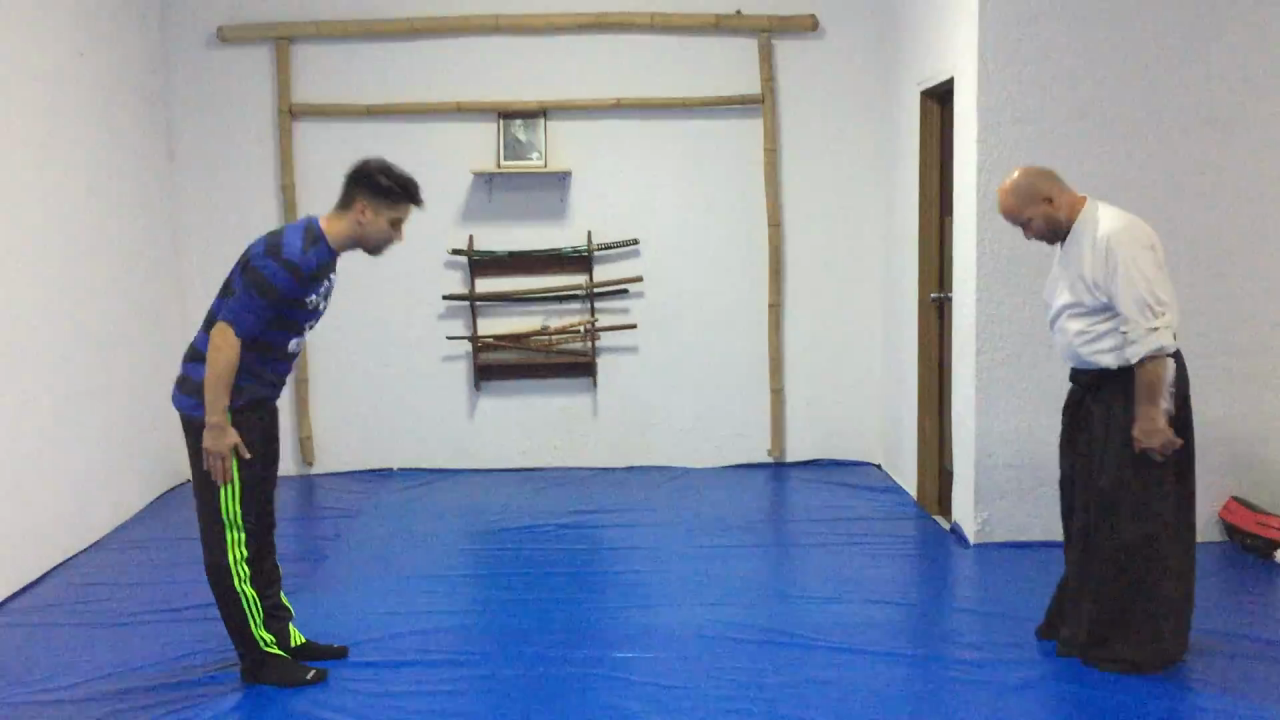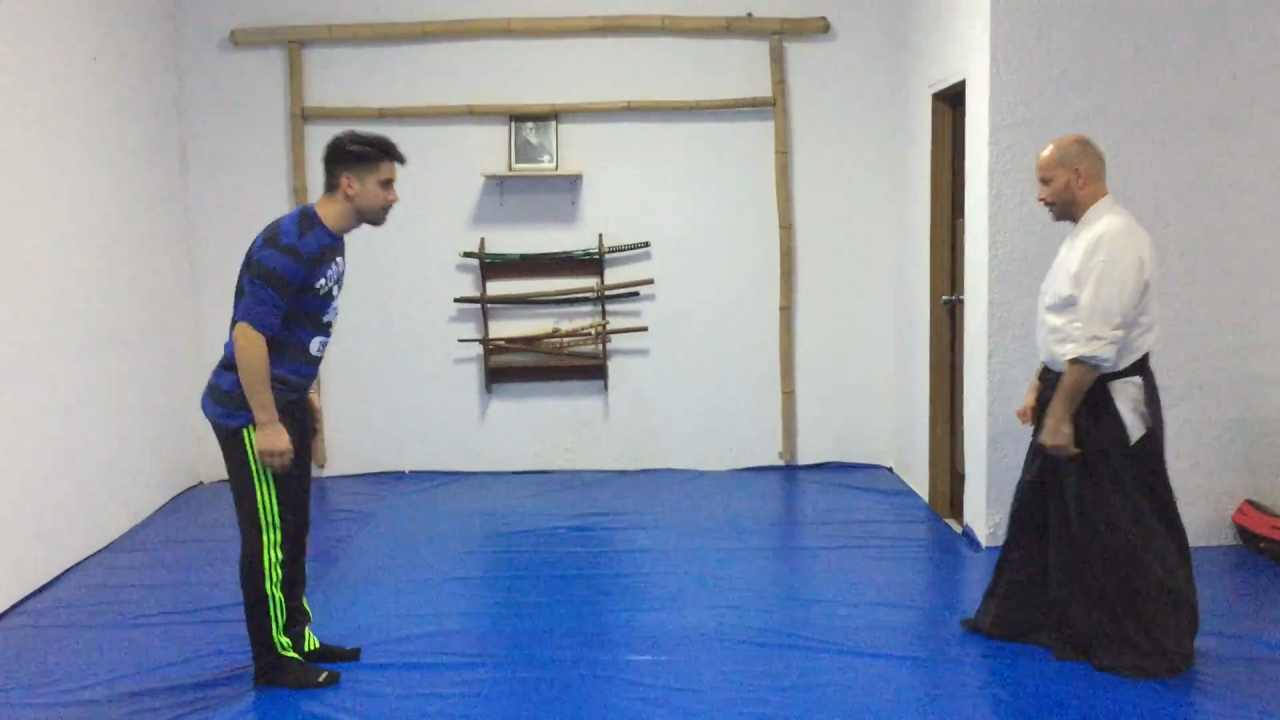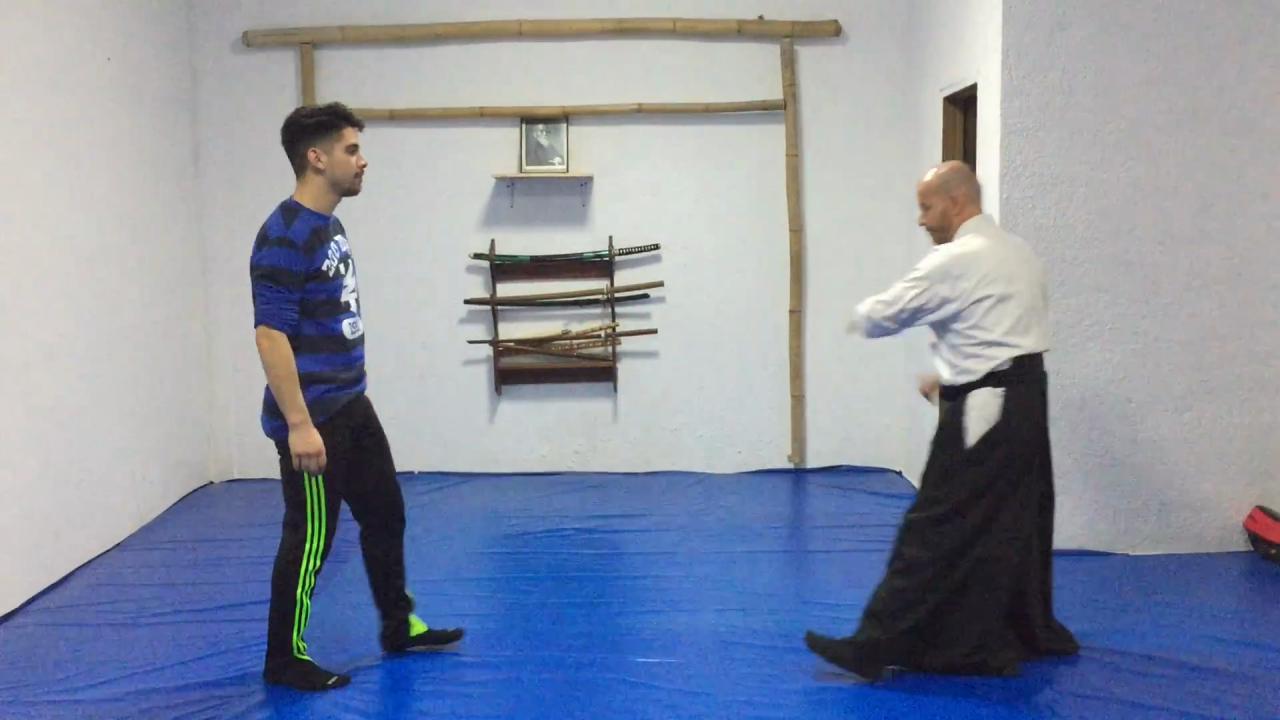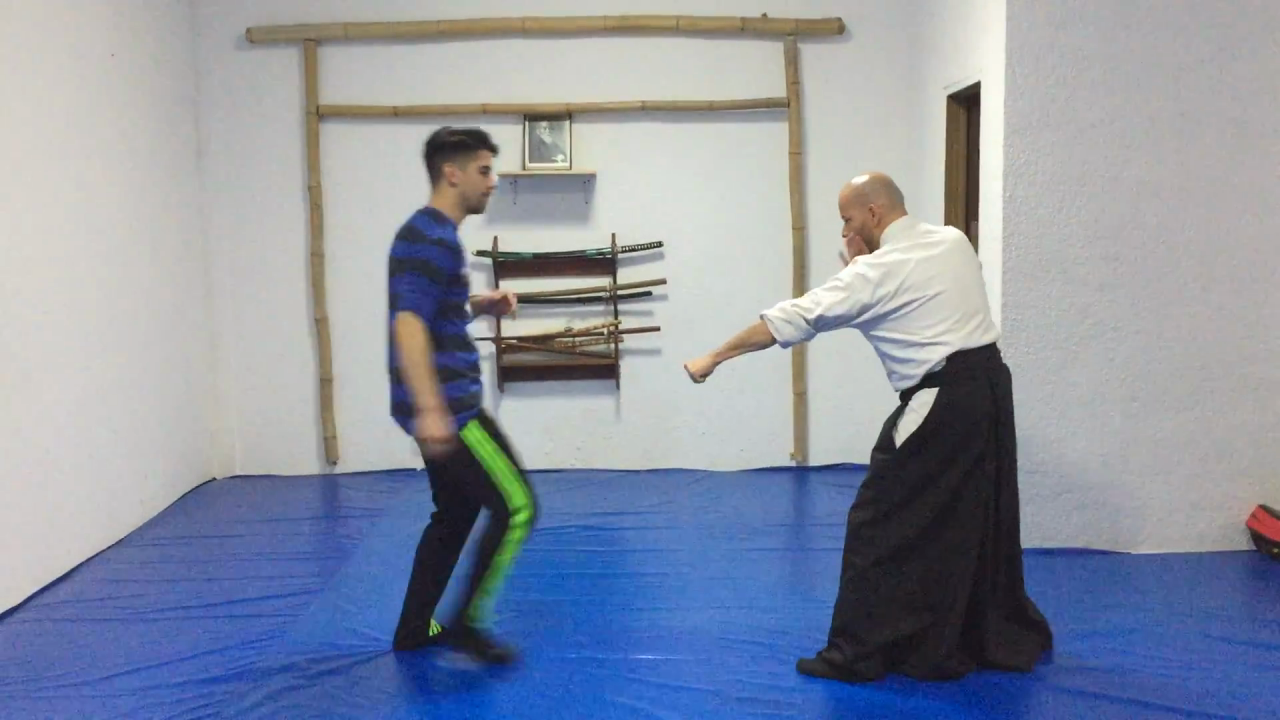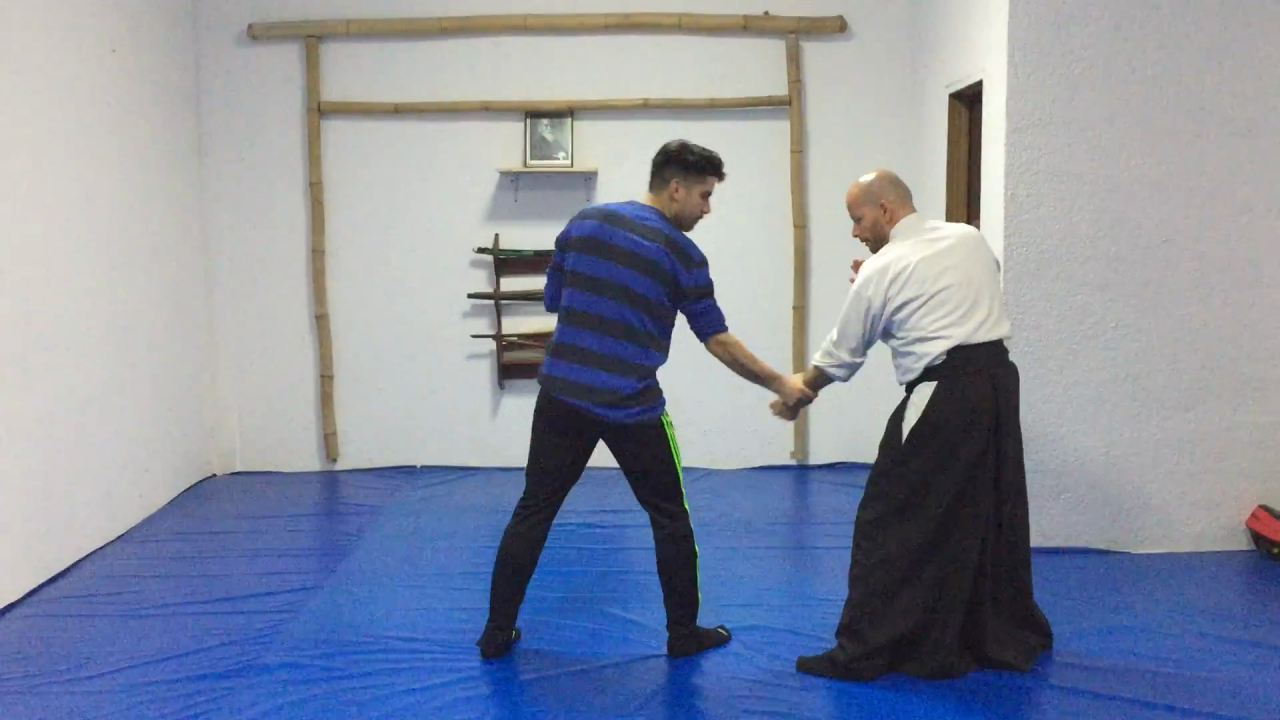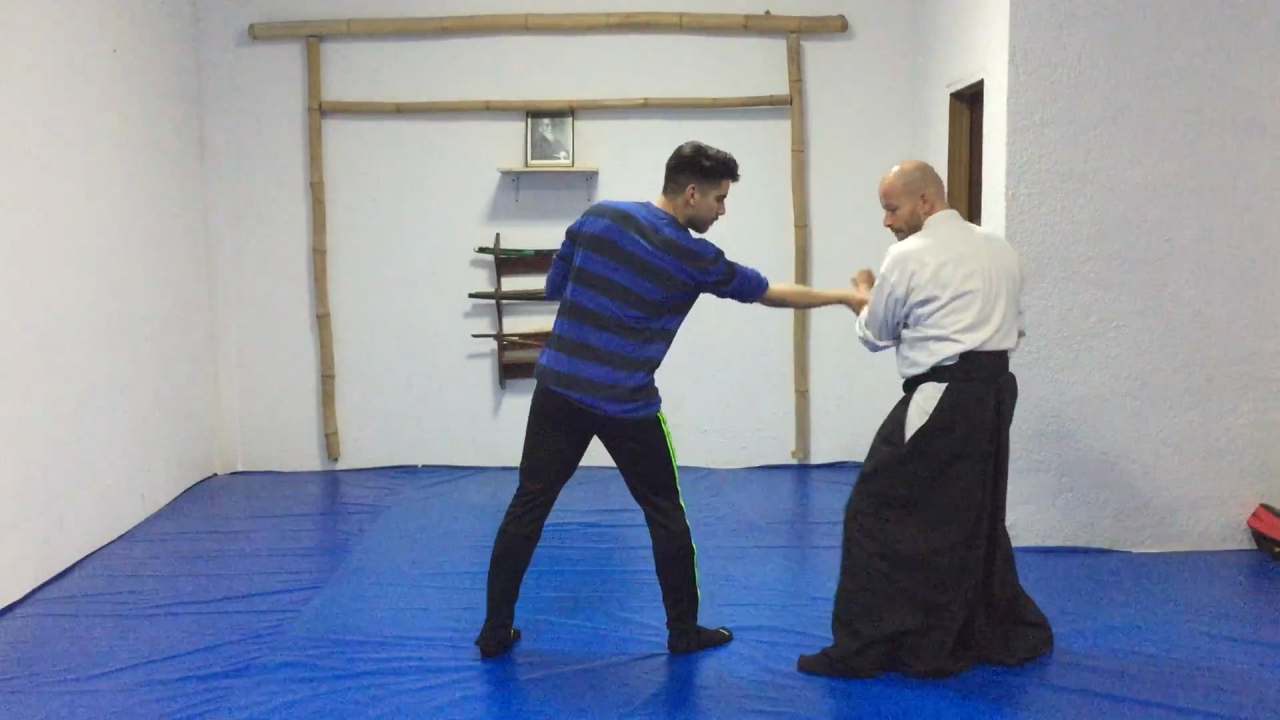
dt=0.7s
person 1, frame 1
left shoulder: (321, 251)
right shoulder: (288, 257)
right elbow: (225, 335)
right wrist: (216, 425)
left hip: (255, 402)
right hip: (219, 405)
left knee: (257, 525)
right knee: (230, 531)
left ankle: (281, 633)
right ankle: (261, 655)
person 1, frame 2
left shoulder: (331, 241)
right shoulder: (289, 244)
right elbow: (249, 335)
left wrist: (304, 396)
right wrist: (267, 423)
left hip: (286, 402)
right hip: (249, 412)
left knee: (293, 527)
right knee: (269, 532)
left ankle: (296, 636)
right ankle: (275, 658)
person 1, frame 3
left shoulder: (331, 227)
right shoulder: (285, 236)
right elbow: (271, 335)
right wrist: (299, 424)
left hip: (351, 406)
right hip: (313, 418)
left knee: (385, 514)
right knee: (309, 536)
left ankle: (401, 624)
right ankle: (285, 660)
person 1, frame 4
left shoulder: (427, 232)
right shoulder: (431, 237)
right elbow: (408, 323)
left wrist: (476, 304)
right wrist: (430, 409)
left hip: (450, 403)
right hip: (446, 408)
left knee: (455, 511)
right knee: (516, 508)
left ankle: (415, 627)
right ankle: (467, 626)
person 1, frame 5
left shoulder: (585, 222)
right shoulder: (683, 255)
left elbow: (552, 300)
right elbow: (719, 340)
right wrist: (780, 383)
left hip: (562, 394)
right hip: (632, 407)
left knee: (534, 509)
right knee: (670, 517)
left ankle: (496, 631)
right ankle: (684, 631)
person 1, frame 6
left shoulder: (597, 217)
right shoulder: (695, 257)
left elbow: (554, 286)
right elbow: (766, 292)
right wrist: (844, 296)
left hip: (557, 387)
right hip: (626, 403)
left knee: (529, 505)
right knee: (665, 513)
left ankle: (495, 631)
right ankle: (684, 631)
person 2, frame 1
left shoulder: (1116, 236)
right shoulder: (1069, 242)
left elbow: (1150, 334)
left wrist: (1150, 414)
left hip: (1136, 392)
right hip: (1094, 389)
left knee: (1137, 519)
right knee: (1086, 512)
left ankle: (1142, 640)
right ankle: (1082, 620)
person 2, frame 2
left shoulder: (1114, 238)
right shoulder: (1085, 234)
left elbow: (1095, 344)
left wrist: (1062, 415)
right wrist: (1039, 389)
left hip: (1107, 403)
right hip: (1071, 395)
left knee: (1127, 530)
right knee: (1040, 508)
left ankle: (1153, 646)
right ankle: (1023, 615)
person 2, frame 3
left shoulder: (957, 260)
right shoulder: (1017, 251)
left elbow: (881, 314)
right wrist: (949, 378)
left hip: (993, 407)
right hip: (1024, 398)
left knee: (936, 526)
right knee: (1013, 522)
left ankle: (875, 645)
right ankle: (1033, 632)
person 2, frame 4
left shoulder: (877, 271)
right shoulder: (954, 242)
left elbow: (792, 318)
left wrist: (713, 358)
left hip: (942, 403)
right hip: (989, 390)
left knee: (881, 526)
right knee: (981, 521)
left ankle: (855, 654)
right ankle: (1005, 637)
person 2, frame 5
left shoulder: (881, 269)
right shoulder: (971, 240)
left elbow: (841, 355)
left wrist: (797, 395)
left hip: (945, 398)
right hip: (997, 383)
left knee: (891, 523)
right knee: (991, 515)
left ankle: (862, 652)
right ankle: (1010, 635)
person 2, frame 6
left shoulder: (909, 256)
right shoulder: (1000, 248)
left elbow: (875, 335)
right elbow: (1013, 326)
left wrist: (865, 299)
left hip: (942, 400)
right hip: (994, 392)
left knee: (881, 513)
right knee: (976, 519)
left ankle: (865, 647)
right ankle: (1008, 634)
